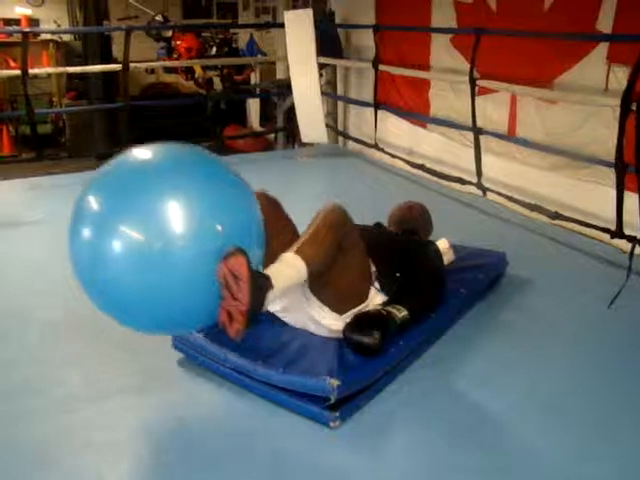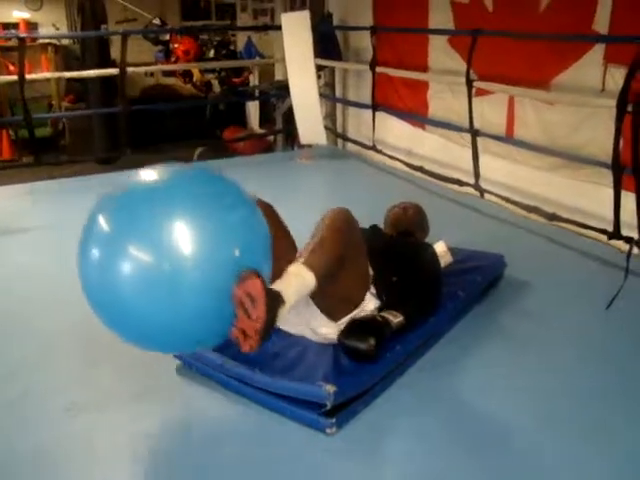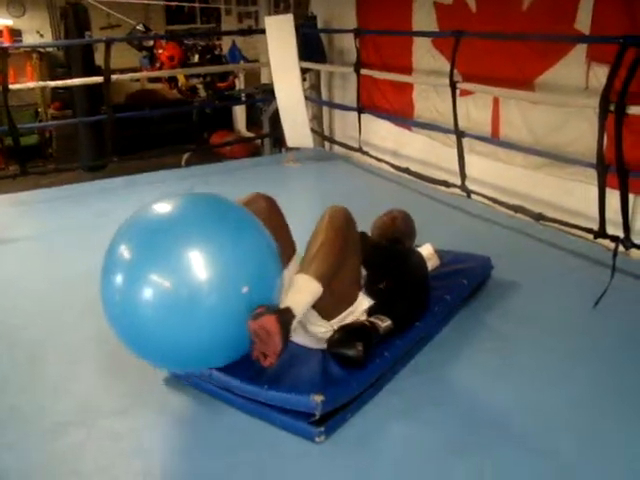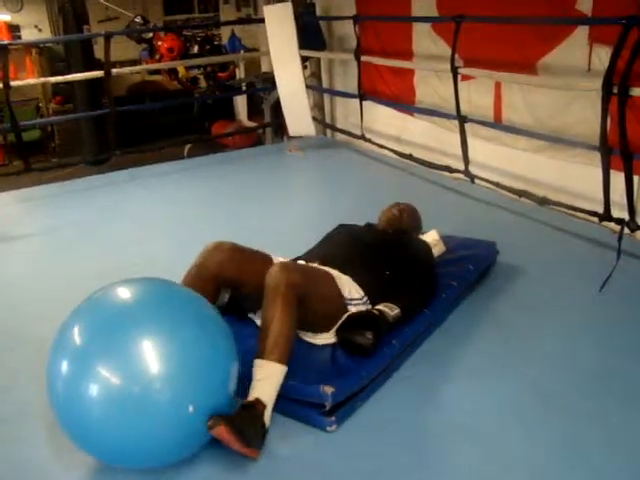
dt=0.7s
person 1, frame 1
left shoulder: (422, 250)
right shoulder: (360, 231)
left elbow: (429, 295)
left wrist: (388, 317)
left hip: (343, 309)
left knee: (333, 217)
right knee: (260, 203)
left ankle: (260, 290)
person 1, frame 2
left shoulder: (419, 252)
right shoulder: (362, 234)
left elbow: (427, 299)
right elbow: (303, 261)
left wrist: (387, 322)
left hip: (341, 315)
right hip: (296, 302)
left knee: (340, 220)
right knee: (256, 209)
left ankle: (272, 303)
person 1, frame 3
left shoulder: (408, 259)
right shoulder: (356, 239)
left elbow: (414, 305)
left wrist: (371, 328)
left hip: (338, 313)
left knee: (337, 217)
right knee: (259, 204)
left ankle: (285, 318)
person 1, frame 4
left shoulder: (414, 250)
right shoulder: (347, 230)
left elbow: (420, 292)
left wrist: (381, 316)
right wrist: (238, 290)
left hip: (346, 292)
left knee: (284, 277)
right knee: (219, 255)
left ankle: (256, 415)
